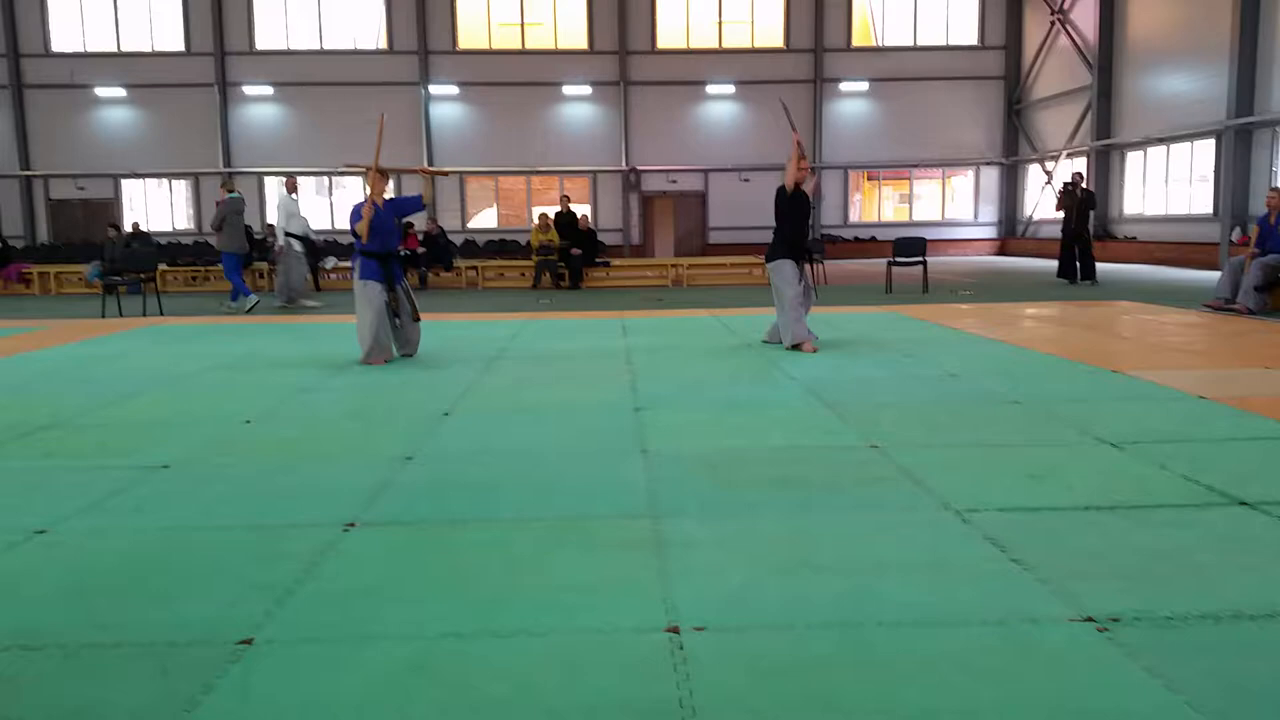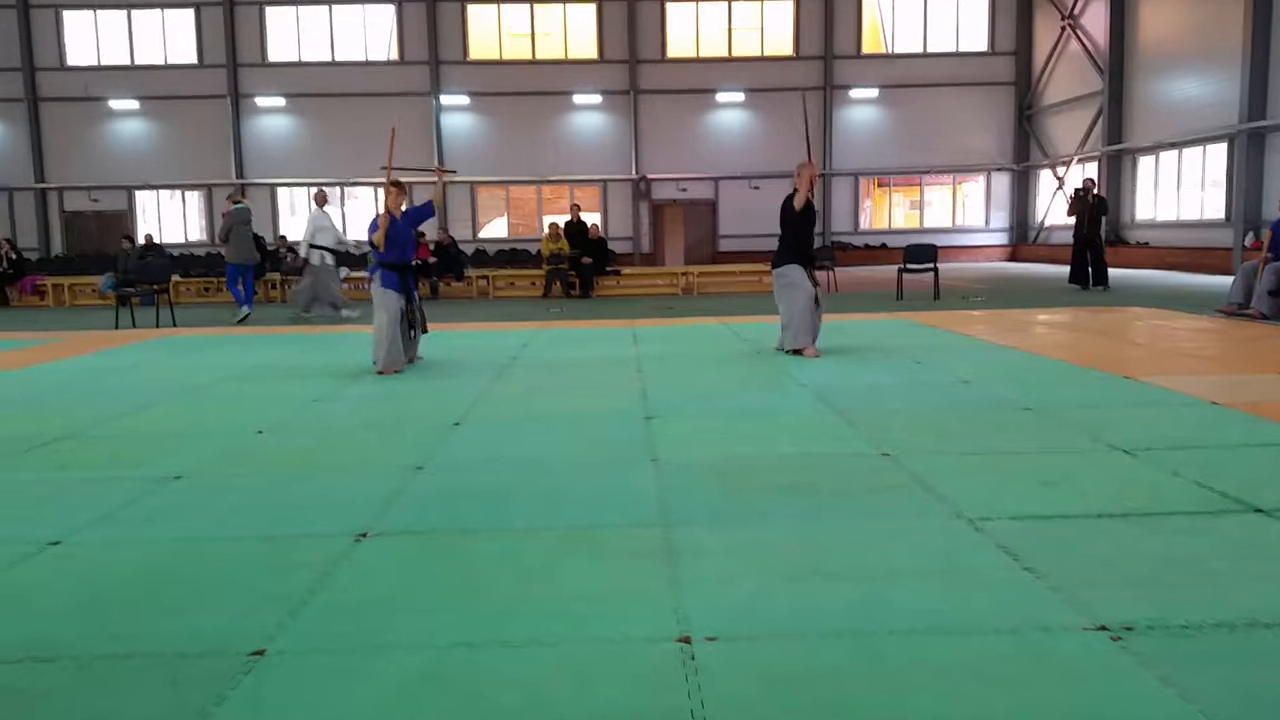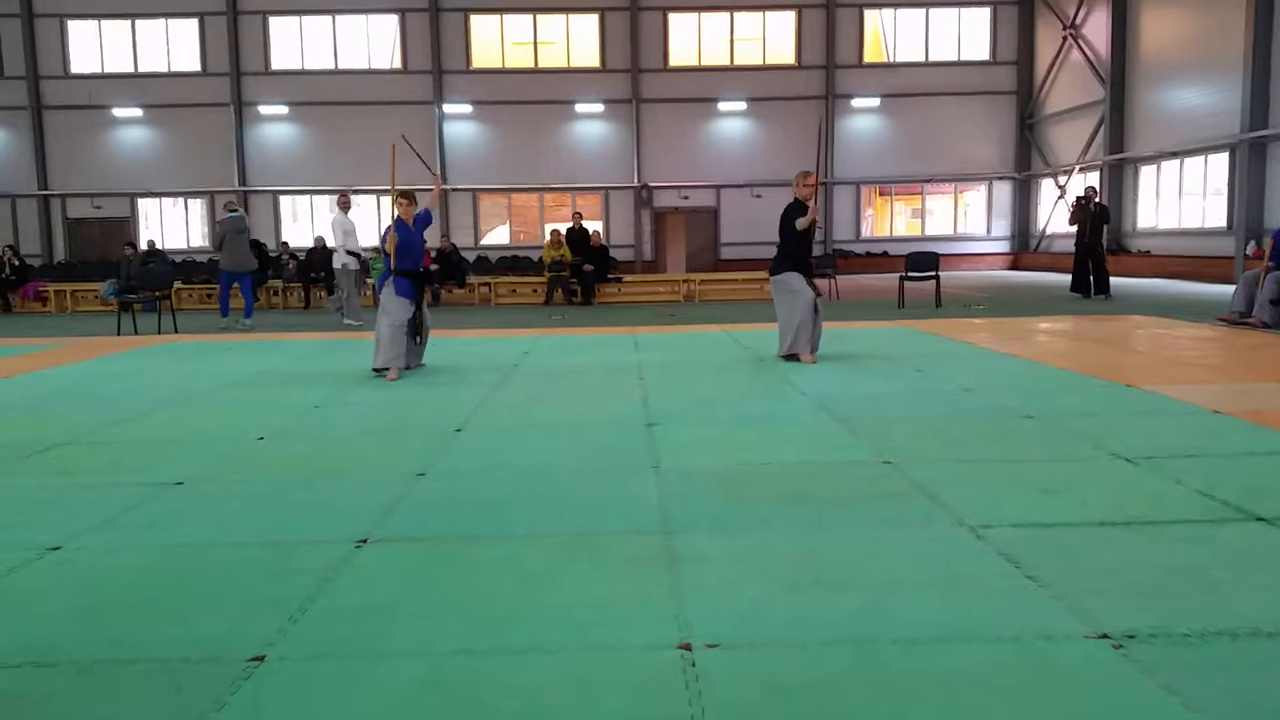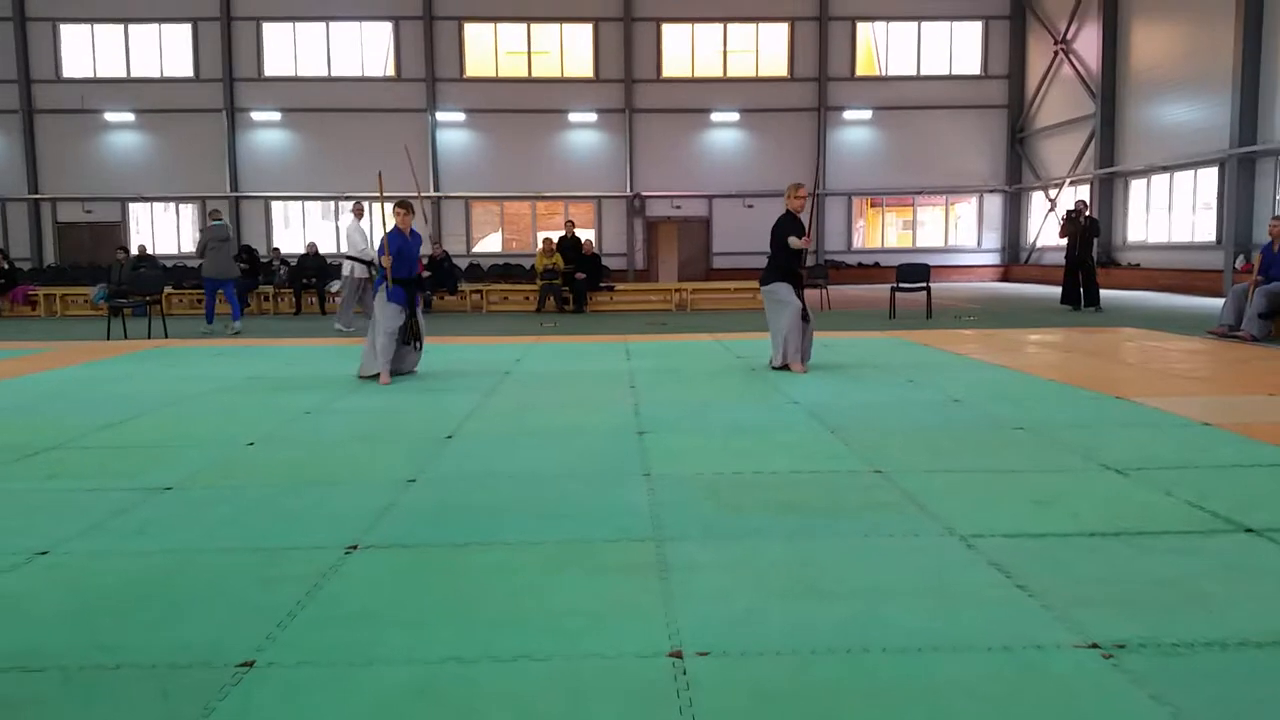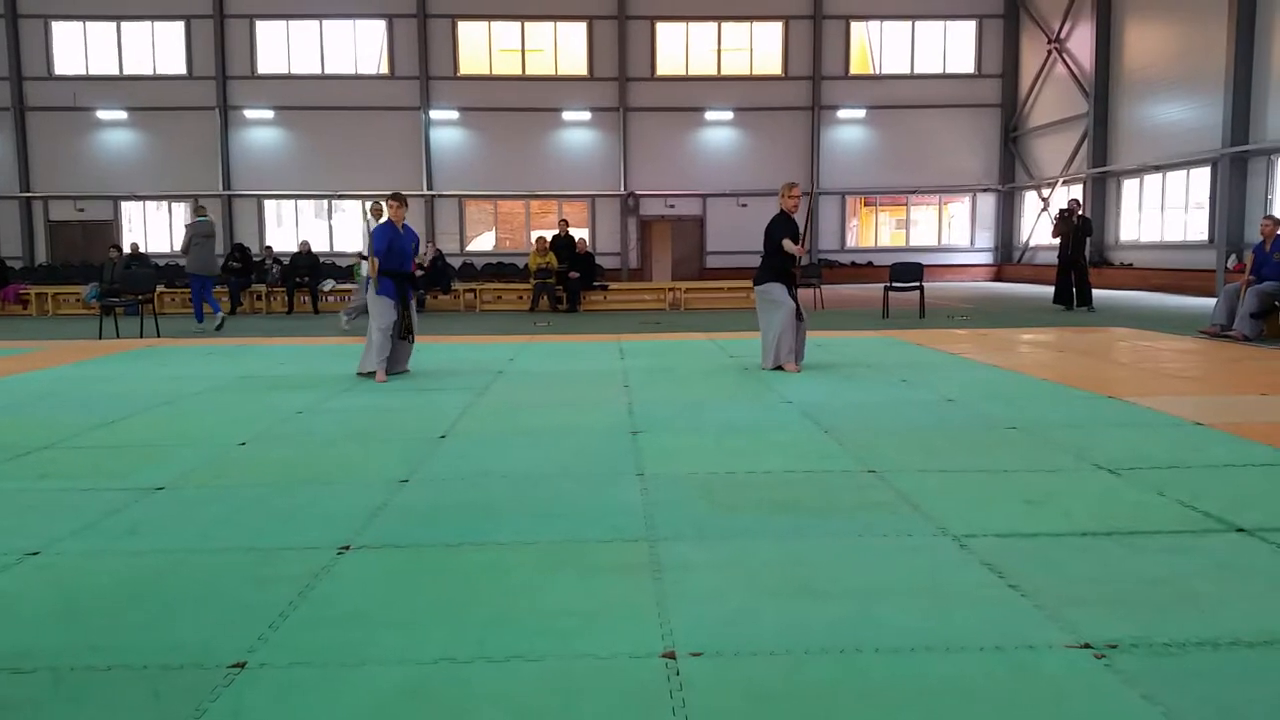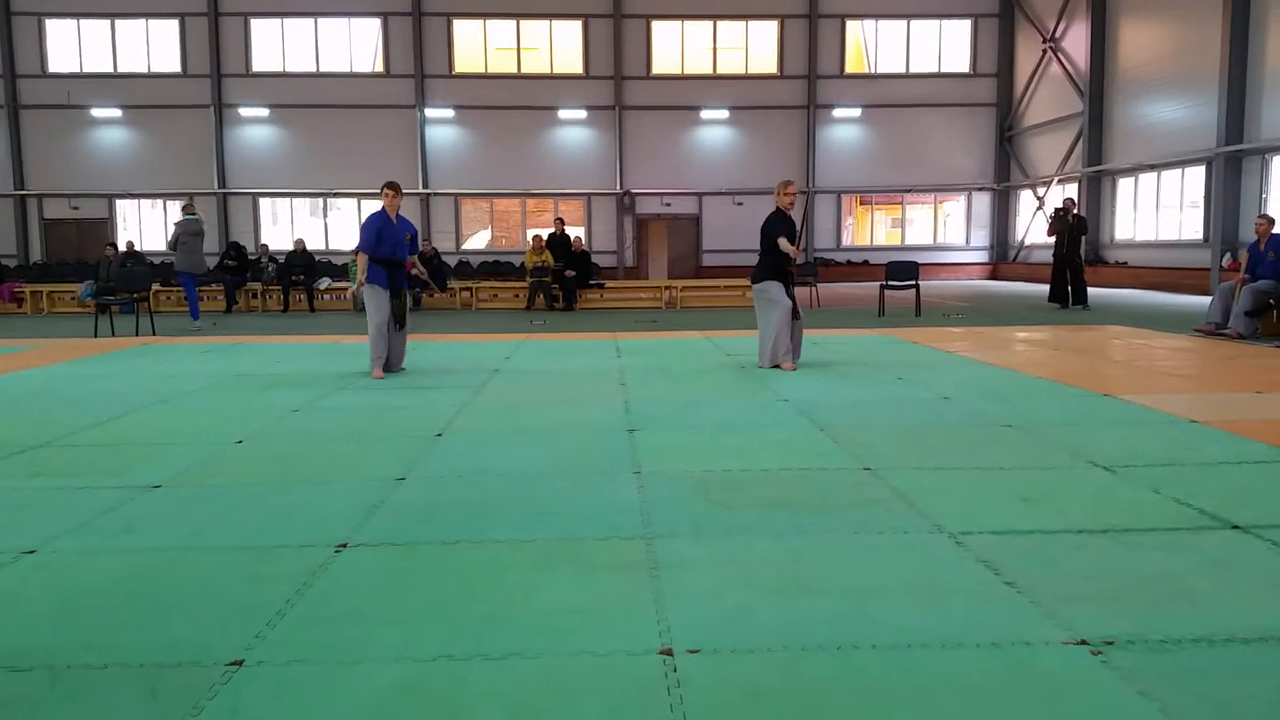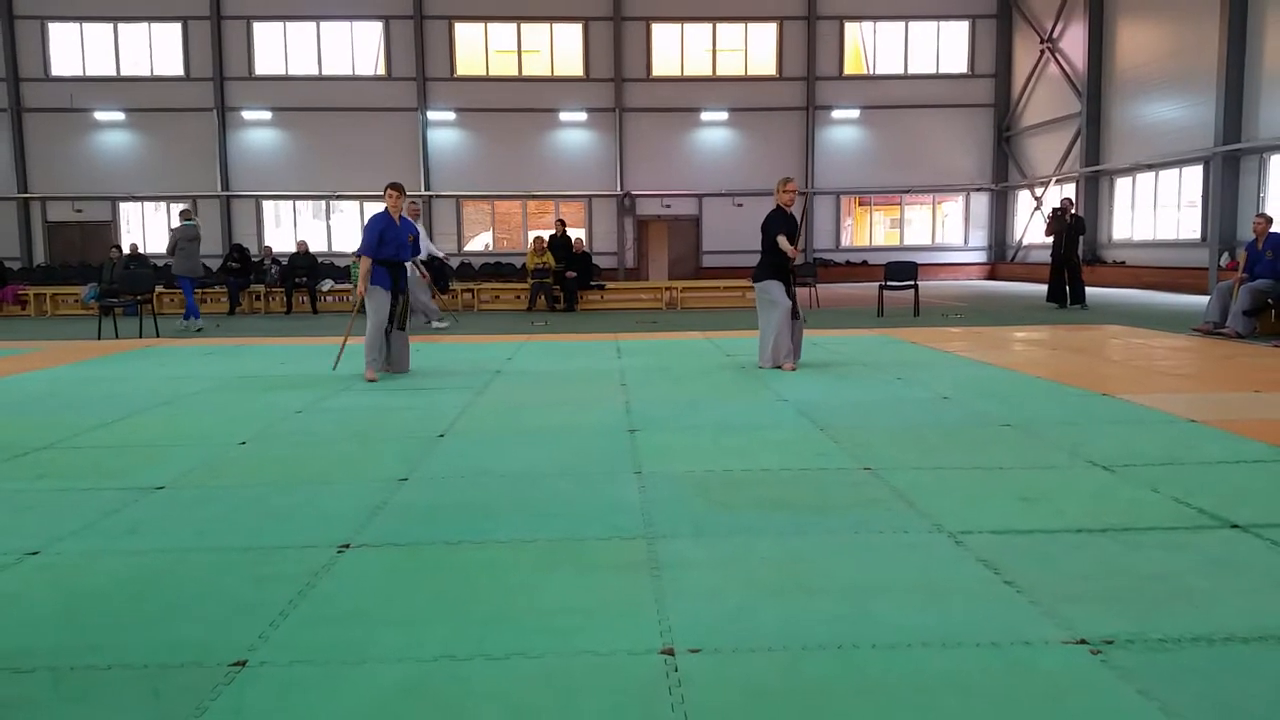
dt=0.2s
person 1, frame 1
left shoulder: (395, 206)
right shoulder: (360, 209)
left elbow: (424, 199)
right elbow: (360, 232)
left wrist: (427, 179)
right wrist: (366, 219)
left hip: (391, 264)
right hip: (369, 265)
left knee: (403, 307)
right knee: (373, 309)
left ankle: (405, 347)
right ankle: (375, 353)
person 1, frame 2
left shoulder: (410, 216)
right shoulder: (381, 220)
left elbow: (435, 203)
right elbow: (376, 242)
left wrist: (440, 181)
right wrist: (380, 230)
left hip: (405, 275)
right hip: (385, 276)
left knee: (412, 317)
right knee: (388, 318)
left ankle: (406, 354)
right ankle: (388, 363)
person 1, frame 3
left shoulder: (418, 223)
right shoulder: (394, 230)
left elbow: (429, 208)
right elbow: (388, 250)
left wrist: (437, 187)
right wrist: (389, 245)
left hip: (413, 282)
right hip: (395, 283)
left knee: (419, 324)
right knee: (395, 322)
left ankle: (411, 359)
right ankle: (392, 366)
person 1, frame 4
left shoulder: (415, 236)
right shoulder: (391, 238)
right elbow: (384, 257)
right wrist: (385, 262)
left hip: (409, 290)
right hip: (390, 290)
left knee: (415, 330)
right knee: (388, 328)
left ankle: (402, 365)
right ankle: (384, 371)
person 1, frame 5
left shoulder: (411, 234)
right shoulder: (381, 231)
right elbow: (374, 254)
left wrist: (416, 264)
right wrist: (373, 268)
left hip: (403, 283)
right hip: (383, 283)
left knee: (407, 326)
right knee: (382, 325)
left ankle: (395, 364)
right ankle: (379, 368)
person 1, frame 6
left shoulder: (407, 225)
right shoulder: (374, 221)
left elbow: (410, 252)
right elbow: (364, 249)
left wrist: (418, 267)
right wrist: (360, 273)
left hip: (398, 274)
right hip: (377, 273)
left knee: (399, 321)
right knee: (378, 320)
left ankle: (391, 362)
right ankle: (377, 365)
person 1, frame 7
left shoulder: (409, 226)
right shoulder: (376, 221)
left elbow: (412, 254)
right elbow: (366, 252)
right wrist: (361, 281)
left hip: (399, 275)
right hip: (379, 274)
left knee: (398, 322)
right knee: (378, 320)
left ankle: (393, 363)
right ankle: (371, 367)
person 2, frame 1
left shoulder: (802, 195)
right shoulder: (784, 193)
right elbow: (789, 182)
right wrist: (794, 148)
left hip: (797, 253)
right hip: (782, 254)
left knee: (804, 296)
right knee: (791, 295)
left ankle: (778, 334)
right ankle: (799, 339)
person 2, frame 2
left shoulder: (807, 202)
right shoulder: (791, 200)
right elbow: (798, 203)
right wrist: (805, 189)
left hip: (801, 260)
right hip: (787, 261)
left knee: (812, 301)
right knee: (804, 294)
left ankle: (788, 342)
right ankle: (801, 343)
person 2, frame 3
left shoulder: (804, 209)
right shoulder: (793, 209)
right elbow: (798, 224)
right wrist: (809, 217)
left hip: (799, 268)
right hip: (785, 269)
left knee: (812, 310)
right knee: (806, 298)
left ankle: (791, 349)
right ankle: (799, 348)
person 2, frame 4
left shoulder: (796, 222)
right shoulder: (785, 222)
right elbow: (791, 240)
right wrist: (801, 243)
left hip: (788, 278)
right hip: (775, 279)
left knee: (803, 319)
right knee: (793, 309)
left ankle: (782, 358)
right ankle: (790, 359)
person 2, frame 5
left shoulder: (790, 222)
right shoulder: (779, 222)
right elbow: (785, 242)
right wrist: (795, 249)
left hip: (782, 278)
right hip: (768, 279)
left knee: (797, 318)
right knee: (787, 309)
left ankle: (777, 358)
right ankle: (783, 359)
person 2, frame 6
left shoulder: (788, 220)
right shoulder: (775, 219)
right elbow: (780, 240)
right wrist: (791, 250)
left hip: (780, 276)
right hip: (766, 276)
left knee: (794, 317)
right knee: (783, 308)
left ankle: (777, 356)
right ankle: (780, 357)
person 2, frame 7
left shoulder: (791, 218)
right shoulder: (774, 217)
right elbow: (780, 238)
right wrist: (789, 250)
left hip: (782, 274)
right hip: (768, 275)
left knee: (794, 317)
right knee: (782, 309)
left ankle: (782, 356)
right ankle: (780, 358)
